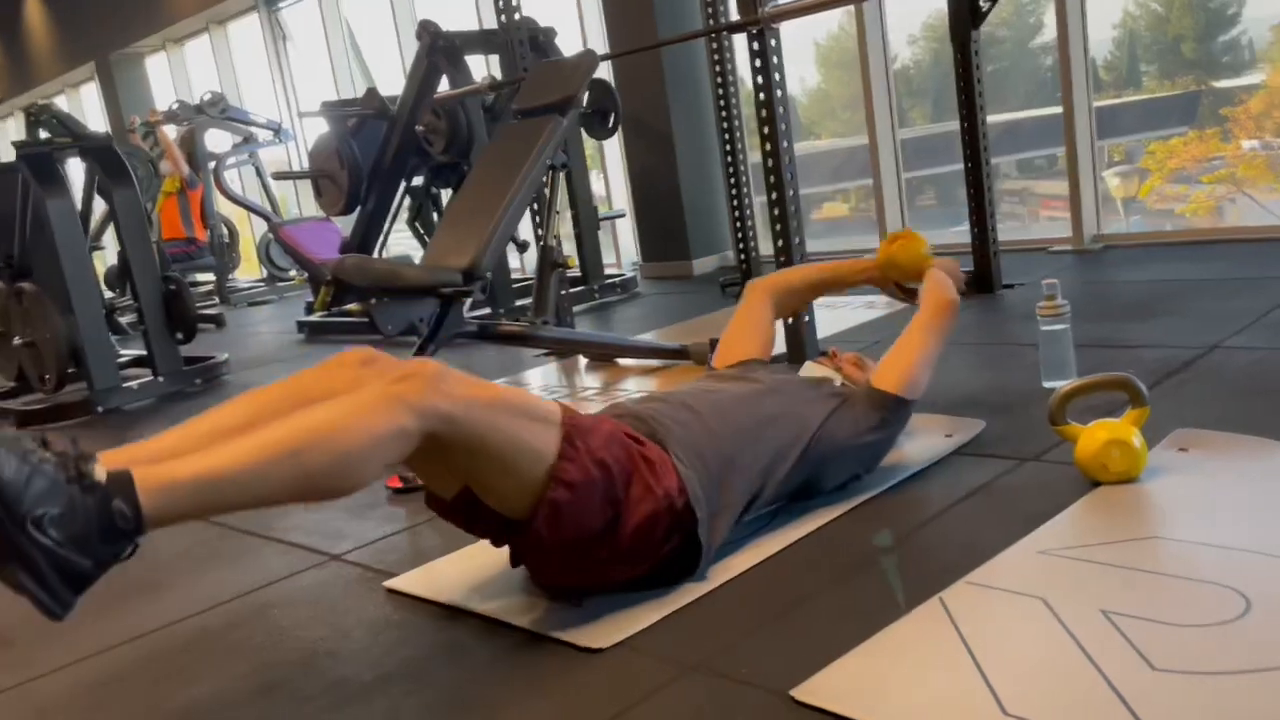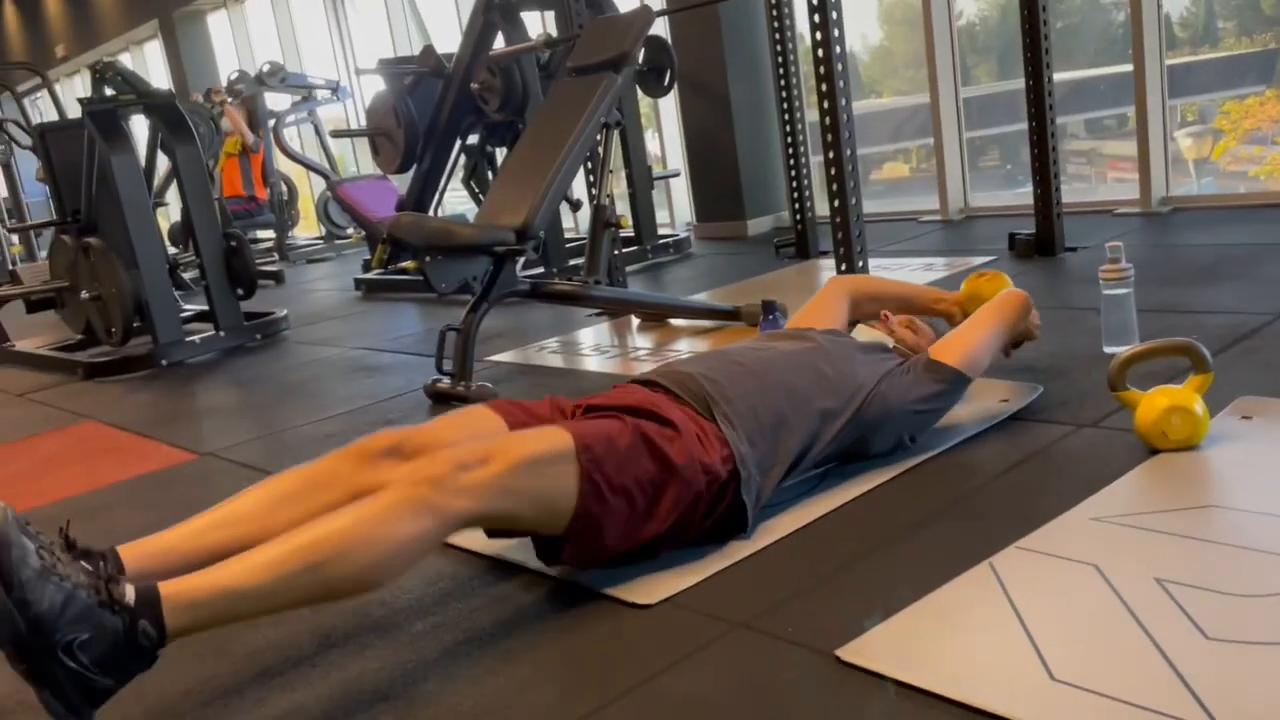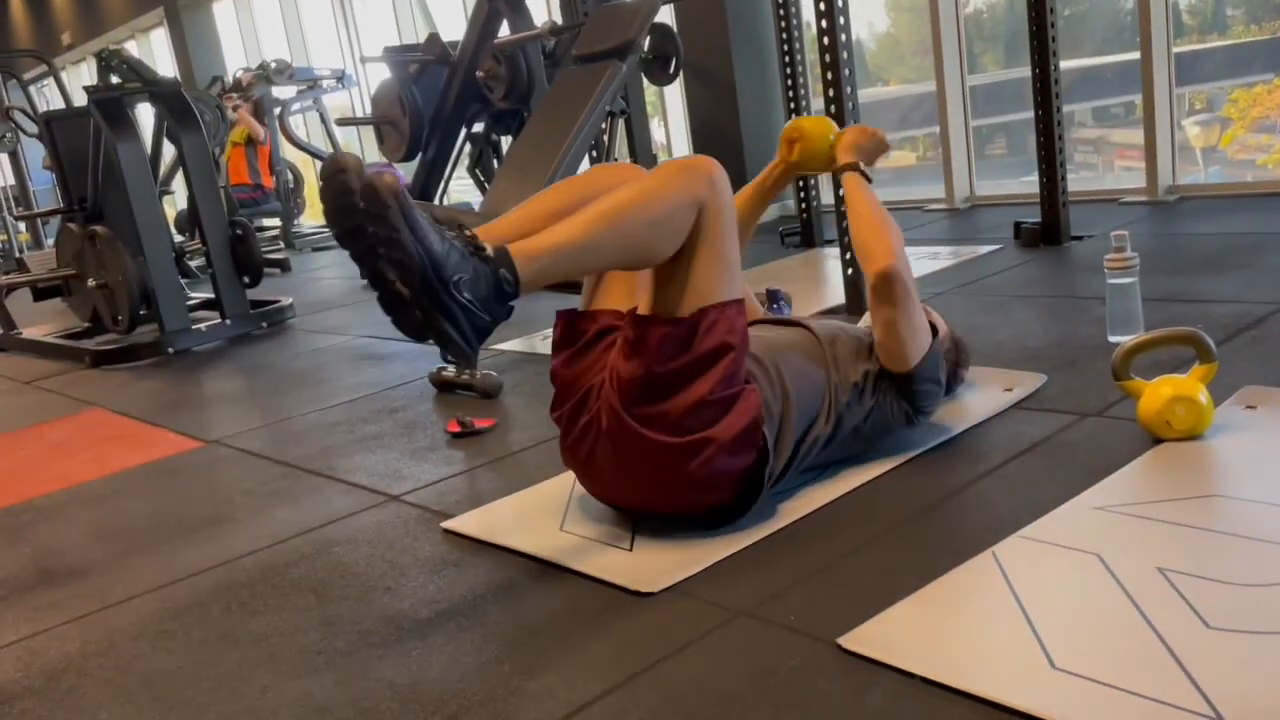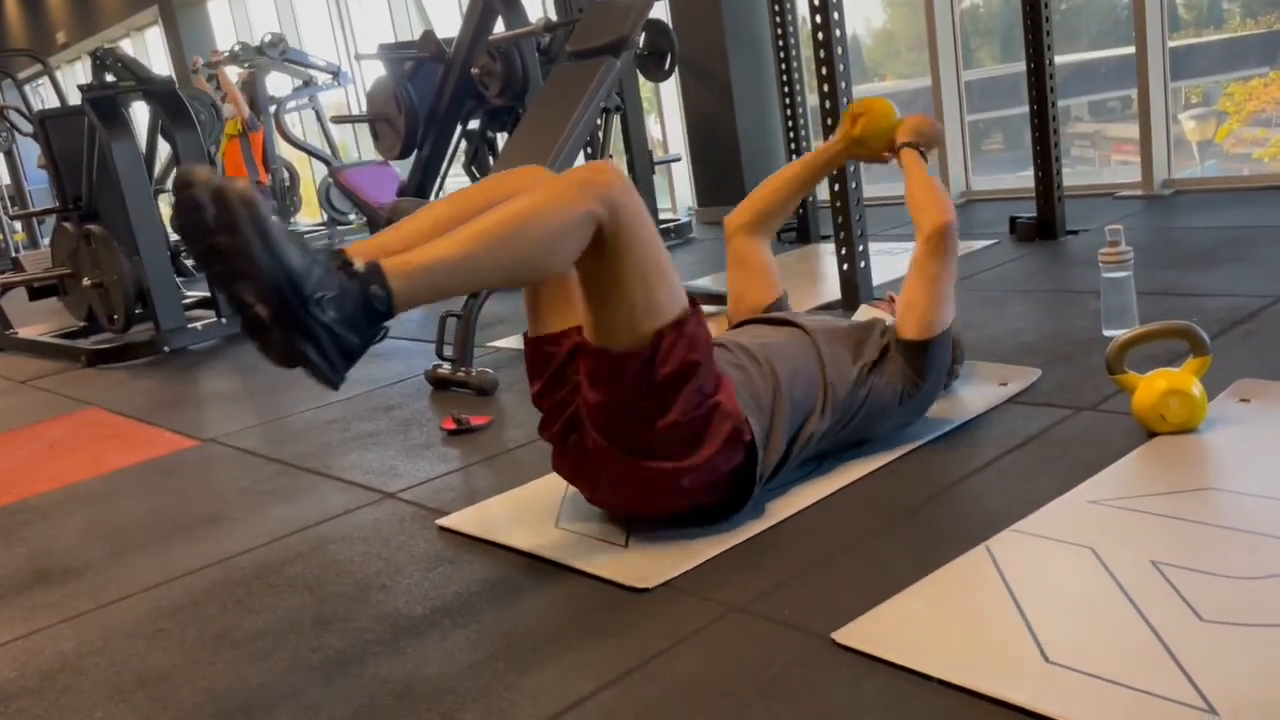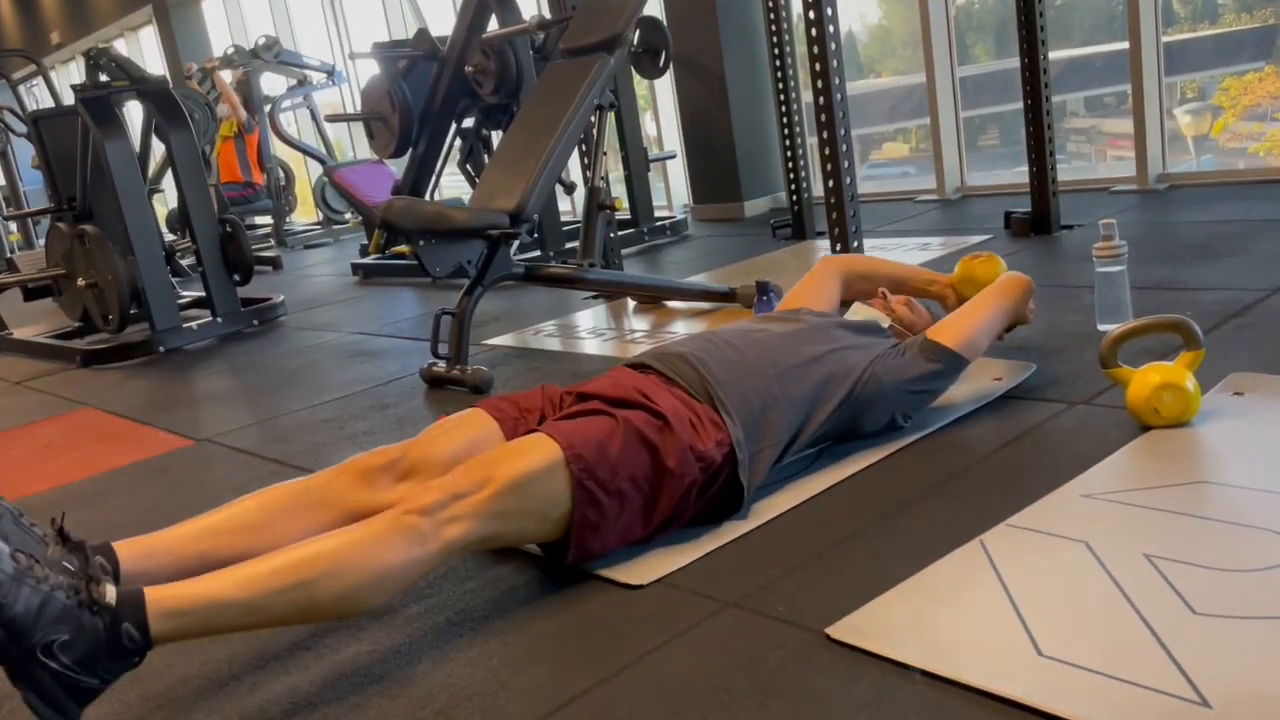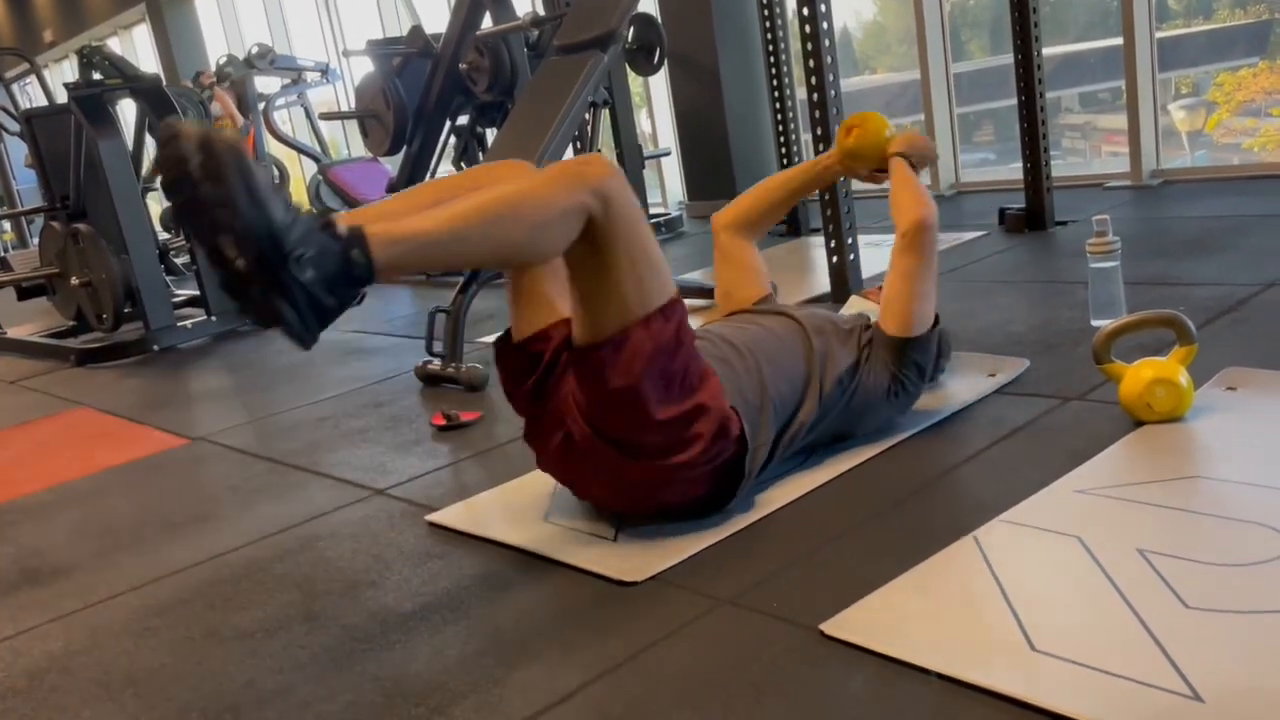
dt=0.7s
person 1, frame 1
left shoulder: (850, 433)
right shoulder: (754, 379)
left elbow: (922, 344)
right elbow: (766, 288)
left wrist: (934, 286)
right wrist: (870, 266)
left hip: (646, 498)
right hip: (582, 457)
left knee: (415, 396)
right knee: (361, 370)
left ankle: (102, 519)
right ankle: (85, 479)
person 1, frame 2
left shoulder: (902, 387)
right shoulder: (827, 346)
left elbow: (997, 327)
right elbow: (847, 283)
left wrist: (1003, 307)
right wrist: (953, 288)
left hip: (690, 453)
right hip: (622, 408)
left knee: (449, 486)
right knee: (388, 455)
left ankle: (133, 623)
right ankle: (111, 573)
person 1, frame 3
left shoulder: (908, 381)
right shoulder: (799, 337)
left elbow: (890, 274)
right elbow: (711, 251)
left wrist: (853, 172)
right wrist: (784, 169)
left hip: (694, 448)
right hip: (601, 426)
left knee: (697, 178)
right knee: (625, 181)
left ankle: (482, 287)
right ankle: (463, 267)
person 1, frame 4
left shoulder: (900, 378)
right shoulder: (792, 331)
left elbow: (939, 236)
right elbow: (745, 226)
left wrist: (907, 153)
right wrist: (837, 149)
left hip: (682, 452)
right hip: (594, 426)
left knee: (599, 187)
right knee: (532, 185)
left ankle: (353, 305)
right ankle: (338, 285)
person 1, frame 5
left shoulder: (901, 373)
right shoulder: (819, 327)
left elbow: (1012, 293)
right elbow: (835, 261)
left wrist: (999, 292)
right wrist: (935, 275)
left hip: (686, 441)
right hip: (622, 391)
left knee: (442, 516)
right knee: (385, 474)
left ankle: (109, 628)
right ankle: (99, 571)
person 1, frame 6
left shoulder: (890, 369)
right shoulder: (779, 323)
left elbow: (920, 233)
right elbow: (732, 224)
left wrist: (897, 164)
right wrist: (839, 162)
left hip: (675, 440)
right hip: (581, 421)
left knee: (594, 179)
right knee: (510, 178)
left ankle: (326, 269)
right ankle: (304, 252)
